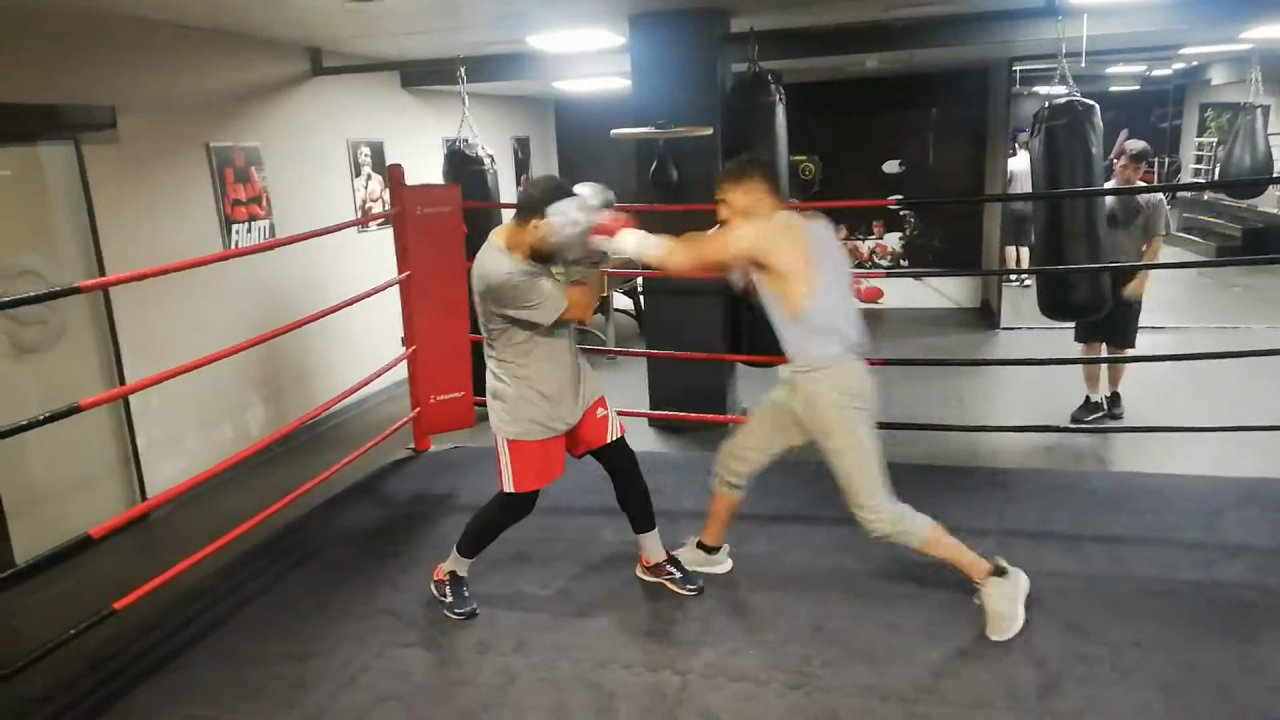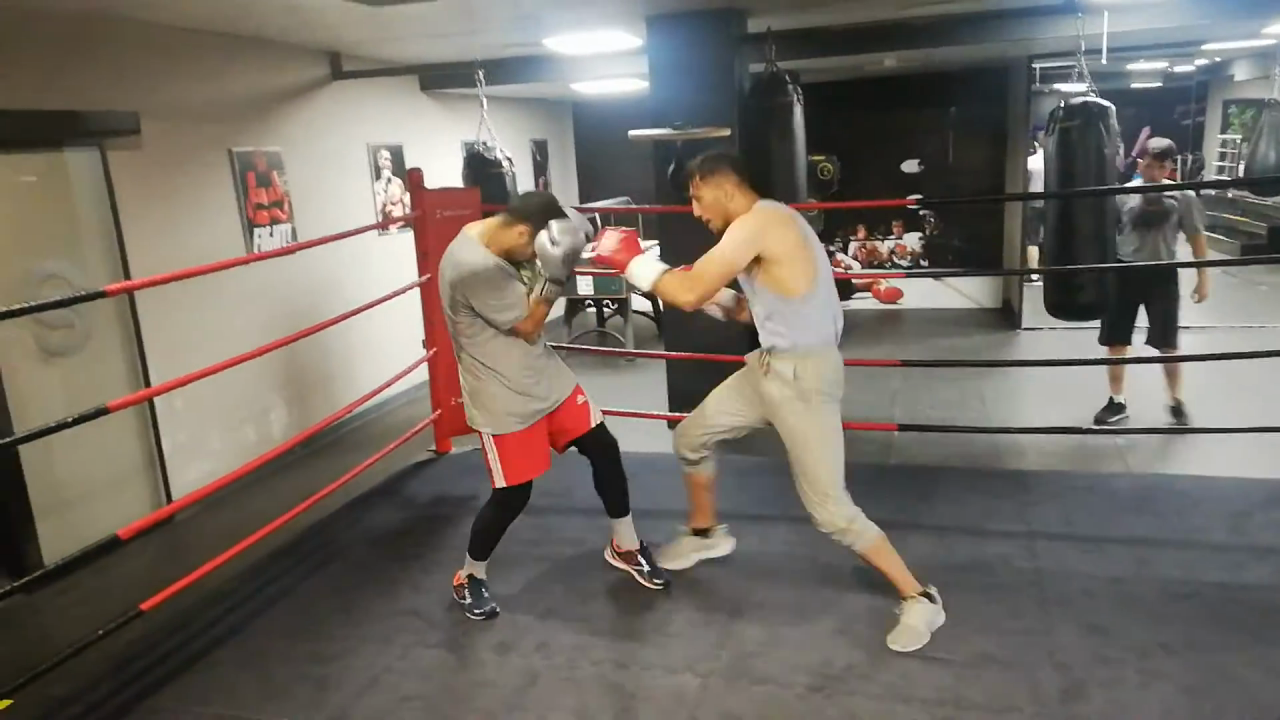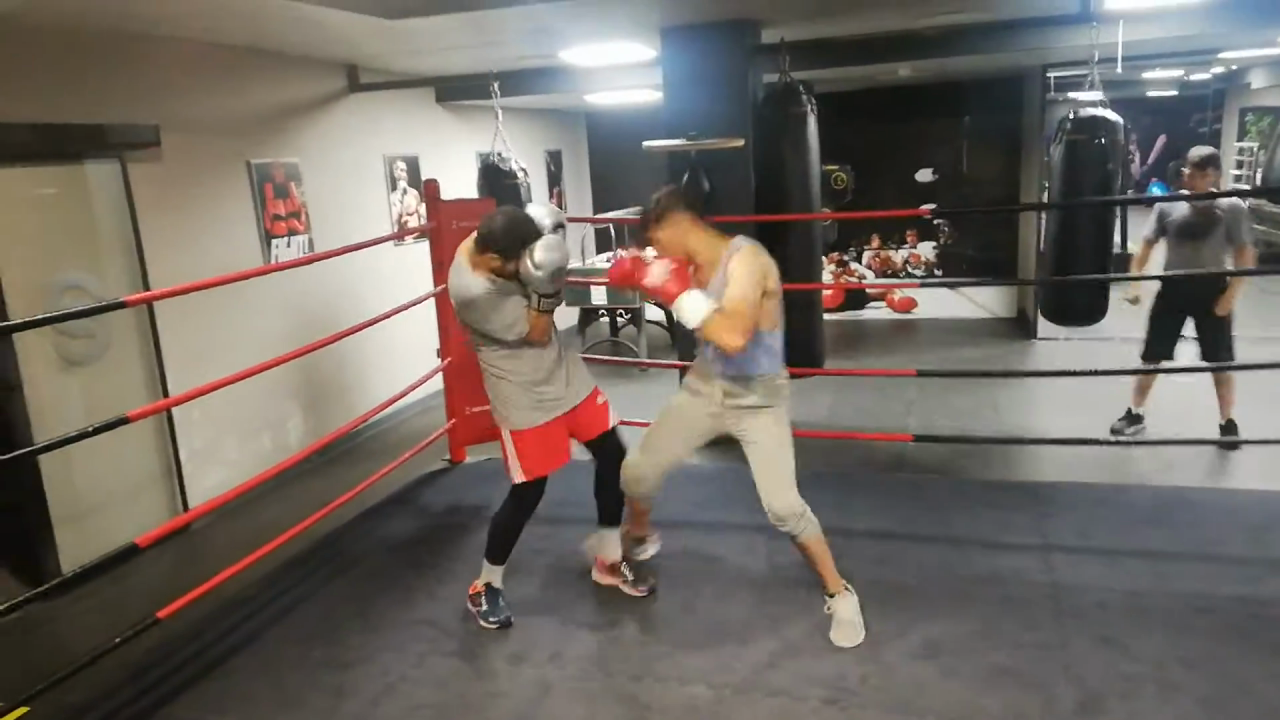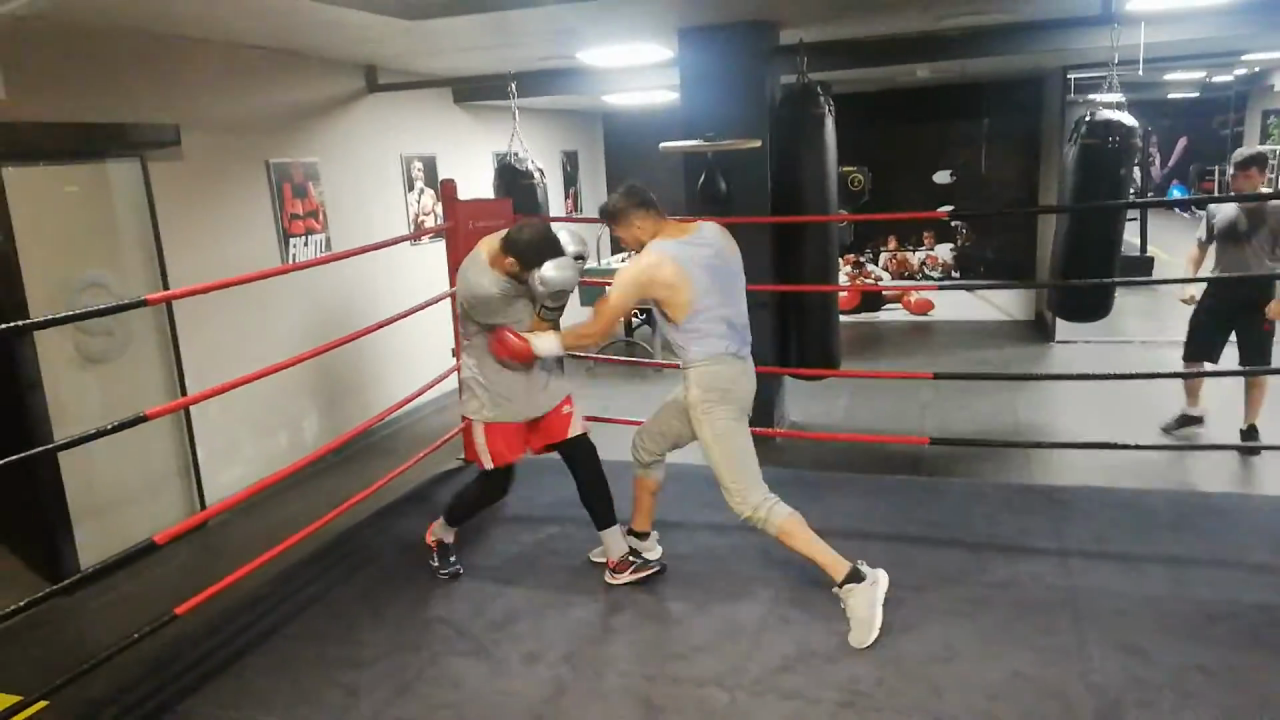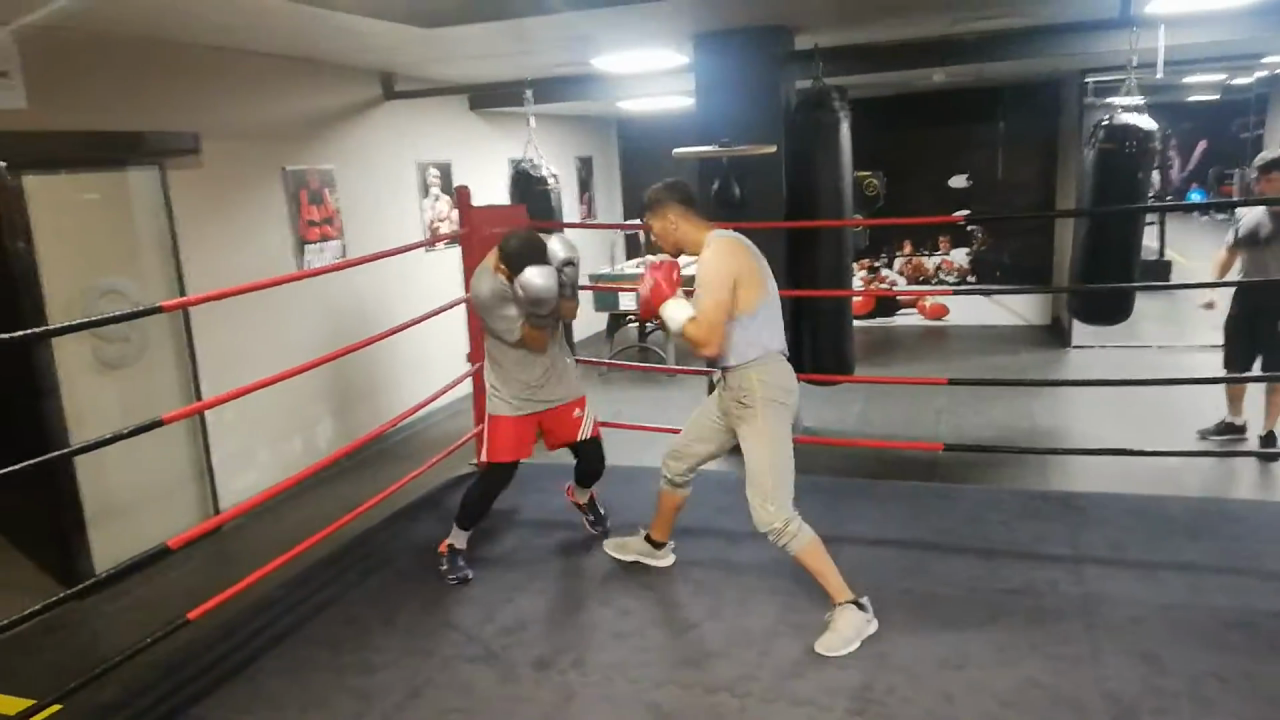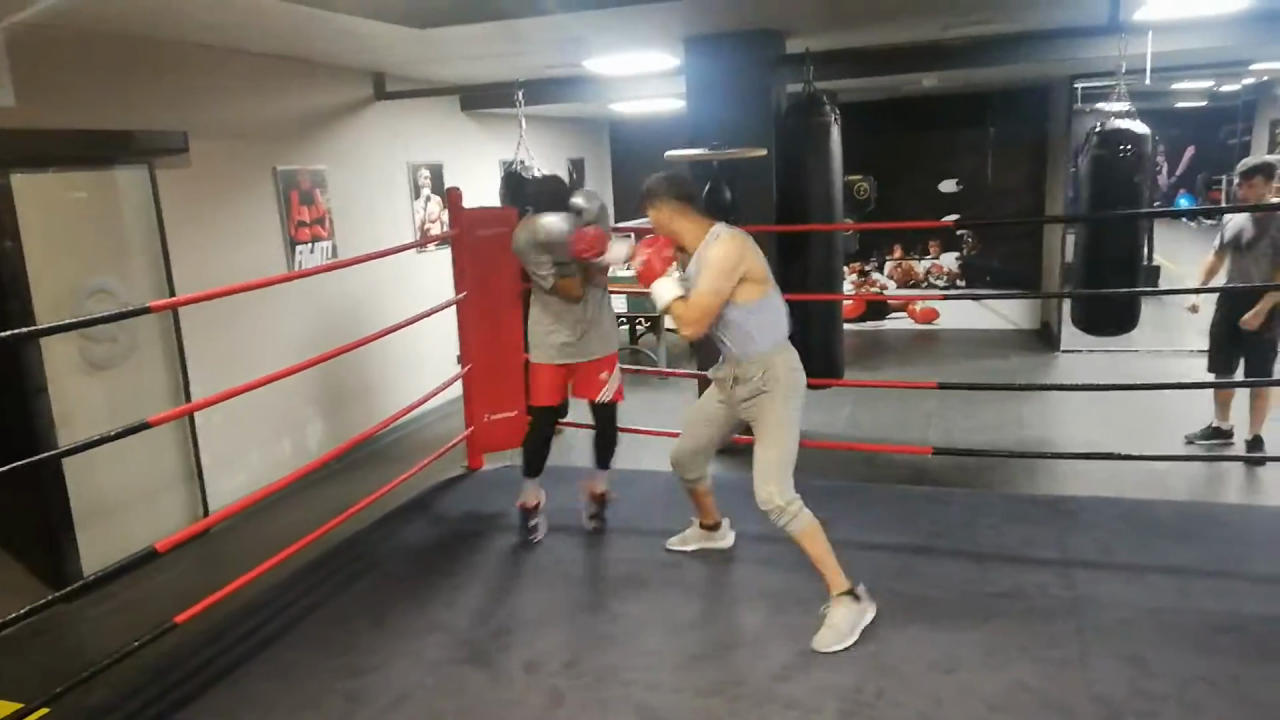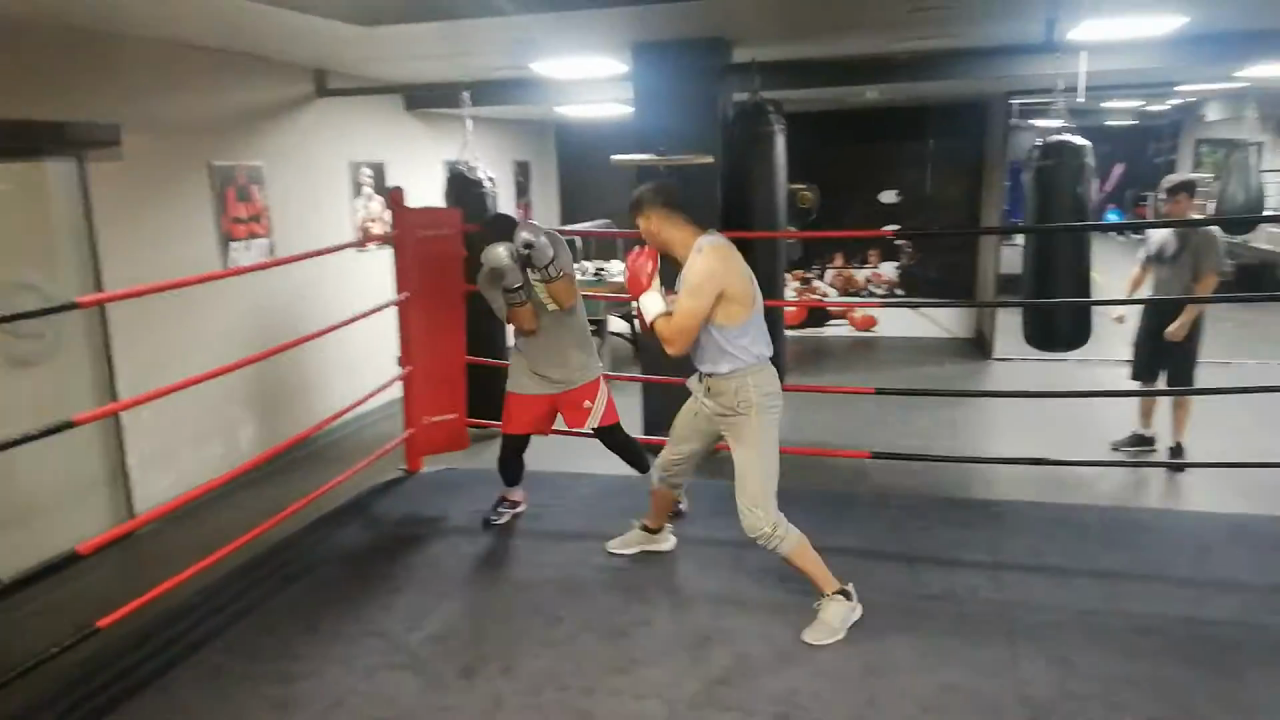
dt=0.3s
person 1, frame 1
left shoulder: (768, 233)
right shoulder: (810, 229)
left elbow: (682, 258)
left wrist: (621, 237)
right wrist: (745, 265)
left hip: (834, 388)
right hip: (805, 384)
left knee: (880, 515)
right knee: (735, 459)
left ankle: (996, 579)
right ankle: (709, 549)
person 1, frame 2
left shoulder: (757, 226)
right shoulder: (768, 226)
left elbow: (687, 294)
left wrist: (628, 260)
right wrist: (718, 298)
left hip: (806, 376)
right hip: (772, 366)
left knee: (830, 511)
right knee: (691, 437)
left ankle: (920, 599)
right ankle: (706, 534)
person 1, frame 3
left shoulder: (745, 260)
right shoulder: (696, 262)
left elbow: (733, 337)
right elbow: (657, 280)
left wrist: (679, 293)
right wrist: (639, 273)
left hip: (759, 398)
right hip: (706, 390)
left knee: (784, 507)
right knee: (637, 473)
left ankle: (839, 595)
right ankle: (635, 539)
person 1, frame 4
left shoulder: (645, 267)
right shoulder: (713, 232)
left elbow: (593, 332)
left wrist: (534, 344)
left hip: (713, 383)
right hip: (730, 366)
left knee: (751, 503)
right knee: (646, 446)
left ankle: (855, 580)
right ankle: (640, 537)
person 1, frame 5
left shoulder: (720, 255)
right shoulder: (728, 245)
left elbow: (709, 343)
left wrist: (668, 302)
right wrist: (670, 298)
left hip: (762, 388)
right hip: (736, 385)
left knee: (772, 515)
right knee: (677, 461)
left ankle: (852, 607)
right ankle: (655, 544)
person 1, frame 6
left shoulder: (724, 249)
right shoulder: (701, 248)
left elbow: (691, 326)
left wrist: (659, 278)
left hip: (770, 378)
right hip: (733, 374)
left knee: (774, 496)
right knee: (686, 456)
left ankle: (848, 596)
right ankle: (713, 527)
person 1, frame 7
left shoulder: (708, 262)
right shoulder: (703, 250)
left elbow: (675, 342)
left wrist: (646, 290)
right wrist: (657, 300)
left hip: (747, 396)
right hip: (712, 388)
left knee: (759, 520)
right knee: (670, 465)
left ankle: (839, 596)
right ankle: (653, 531)
person 2, frame 1
left shoulder: (530, 246)
right shoulder: (501, 275)
left elbow: (583, 298)
right elbow: (580, 312)
left hip: (573, 387)
right hip: (525, 403)
left knee: (624, 463)
right knee: (517, 500)
left ankle: (655, 559)
right ankle: (451, 572)
person 2, frame 2
left shoulder: (487, 237)
right shoulder: (474, 268)
right elbow: (528, 328)
left wrist: (547, 268)
right wrist: (552, 273)
left hip: (546, 376)
right hip: (503, 396)
left knee: (604, 449)
right knee: (512, 495)
left ankle: (626, 546)
right ankle: (470, 576)
person 2, frame 3
left shoulder: (493, 241)
right shoulder: (473, 291)
right elbow: (537, 334)
left wrist: (546, 277)
right wrist: (544, 286)
left hip: (564, 376)
right hip: (523, 398)
left knee: (612, 455)
right knee: (526, 493)
left ankle: (610, 560)
right ankle: (486, 584)
person 2, frame 4
left shoulder: (518, 244)
right shoulder: (483, 289)
right elbow: (536, 336)
left wrist: (565, 275)
right wrist: (549, 298)
left hip: (535, 379)
right hip: (493, 391)
left knee: (583, 458)
right knee: (496, 480)
left ankle: (617, 555)
right ankle: (442, 533)
person 2, frame 5
left shoulder: (536, 258)
right shoulder: (486, 291)
left elbow: (569, 314)
right elbow: (534, 342)
left wrist: (565, 281)
right wrist: (538, 307)
left hip: (558, 380)
right hip: (512, 393)
left knee: (592, 456)
right knee: (496, 474)
left ankle: (581, 495)
right ankle: (455, 544)
person 2, frame 6
left shoulder: (587, 215)
right shoulder: (525, 238)
left elbow: (600, 278)
right elbow: (570, 292)
left wrist: (590, 235)
right wrist: (555, 248)
left hip: (597, 336)
right hip: (550, 341)
left knee: (605, 416)
right knee: (543, 419)
left ankle: (597, 489)
right ankle: (531, 498)
person 2, frame 7
left shoulder: (550, 242)
right shoulder: (492, 277)
left elbow: (568, 302)
right elbow: (527, 325)
left wrist: (543, 259)
right wrist: (513, 281)
left hip: (576, 367)
right hip: (530, 371)
left knee: (611, 436)
right knee: (512, 444)
right ankle: (512, 496)
person 3, frame 1
left shoulder: (1152, 199)
left elbow: (1156, 242)
left wrist: (1140, 280)
left hip: (1127, 278)
left knee: (1119, 343)
right knee: (1090, 341)
left ankle: (1113, 394)
right ankle: (1095, 400)
person 3, frame 2
left shoulder: (1182, 197)
right shoulder: (1121, 195)
left elbow: (1196, 237)
left wrist: (1203, 278)
left hip: (1162, 275)
right hip: (1125, 274)
left knee: (1167, 344)
right knee: (1116, 342)
left ankle: (1176, 401)
right ankle: (1117, 403)
person 3, frame 3
left shoulder: (1232, 207)
right shoulder: (1168, 205)
left elbow: (1244, 253)
right elbow: (1147, 244)
left wrist: (1231, 294)
right wrist: (1133, 282)
left hip: (1211, 288)
right hip: (1174, 286)
left knee: (1220, 361)
right knee: (1153, 355)
left ankle: (1227, 421)
right ankle: (1135, 413)
person 3, frame 4
right shoulder: (1217, 208)
right elbow: (1201, 246)
right wrist: (1189, 282)
right hip: (1220, 288)
right knee: (1194, 355)
left ankle: (1250, 426)
right ankle: (1192, 412)
person 3, frame 5
right shoulder: (1245, 212)
right elbow: (1230, 251)
right wrist: (1213, 287)
right hip: (1246, 295)
right knee: (1234, 366)
right ankle: (1235, 421)
person 3, frame 6
right shoulder: (1232, 217)
right wrist: (1198, 290)
right hip: (1229, 299)
right knee: (1222, 368)
left ankle: (1255, 437)
right ankle: (1221, 426)
person 3, frame 7
left shoulder: (1205, 235)
right shoulder: (1156, 232)
left elbow: (1207, 282)
left wrist: (1184, 320)
right wrist: (1124, 301)
left hip: (1183, 315)
right hip: (1155, 310)
left knee: (1180, 384)
right knee: (1146, 377)
left ankle: (1177, 444)
right ankle: (1144, 433)
